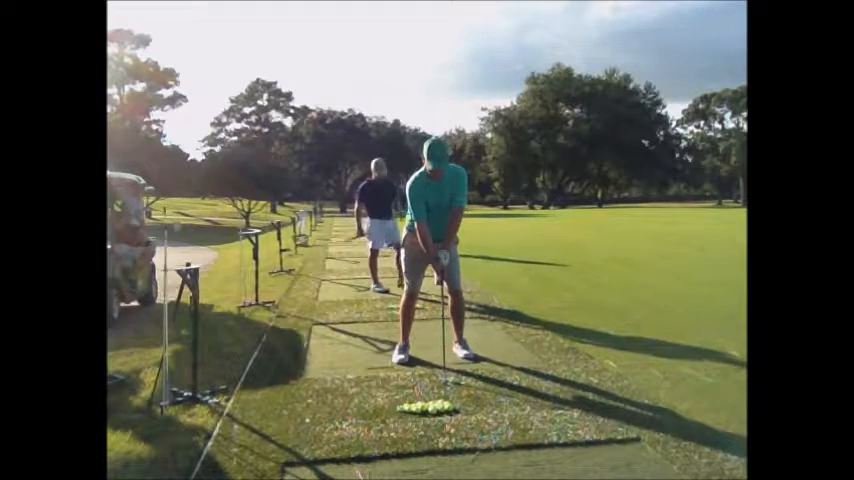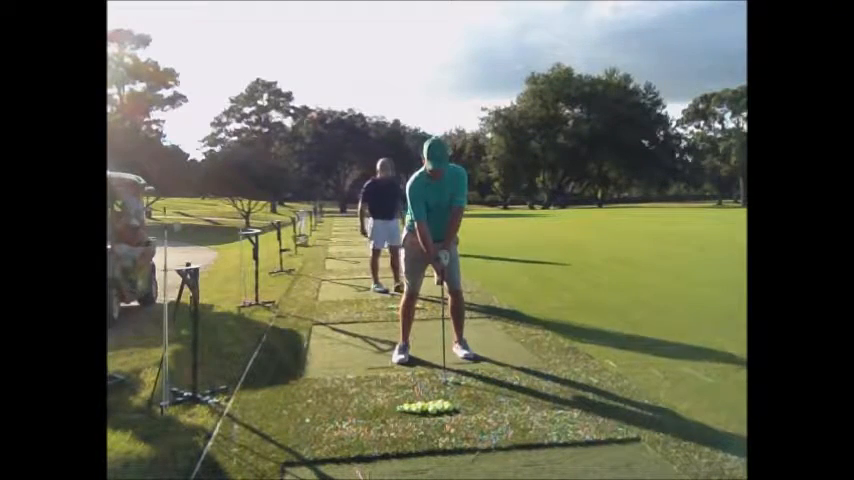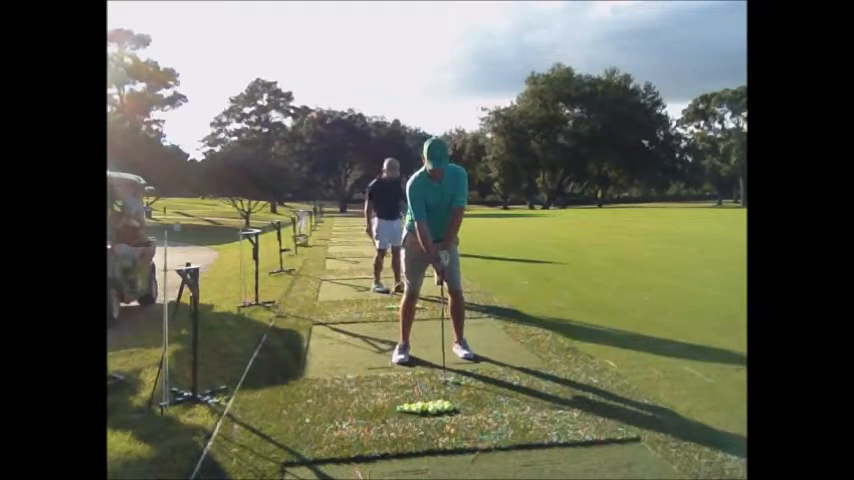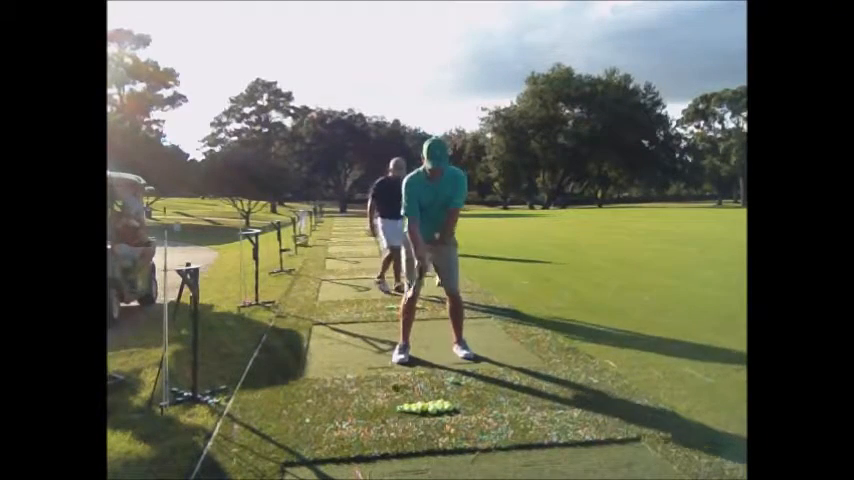
dt=0.2s
person 1, frame 1
left shoulder: (458, 175)
right shoulder: (415, 184)
left elbow: (457, 213)
right elbow: (421, 225)
left wrist: (445, 248)
right wrist: (433, 259)
left hip: (446, 241)
right hip: (416, 241)
left knee: (456, 291)
right knee: (411, 292)
left ankle: (459, 341)
right ankle: (403, 344)
person 1, frame 2
left shoulder: (458, 175)
right shoulder: (415, 184)
left elbow: (457, 213)
right elbow: (421, 225)
left wrist: (445, 248)
right wrist: (434, 259)
left hip: (446, 241)
right hip: (416, 241)
left knee: (456, 291)
right knee: (411, 293)
left ankle: (459, 341)
right ankle: (403, 344)
person 1, frame 3
left shoulder: (459, 175)
right shoulder: (414, 184)
left elbow: (457, 213)
right elbow: (420, 225)
left wrist: (445, 248)
right wrist: (434, 259)
left hip: (446, 241)
right hip: (416, 241)
left knee: (456, 291)
right knee: (411, 293)
left ankle: (459, 341)
right ankle: (403, 344)
person 1, frame 4
left shoulder: (457, 178)
right shoulder: (411, 182)
left elbow: (452, 217)
right elbow: (411, 221)
left wrist: (435, 247)
right wrist: (417, 256)
left hip: (444, 243)
right hip: (418, 242)
left knee: (453, 293)
right knee: (412, 293)
left ankle: (459, 342)
right ankle: (403, 344)
person 2, frame 1
left shoulder: (390, 184)
right shoulder: (365, 187)
right elbow: (358, 207)
right wrist: (359, 226)
left hip: (390, 221)
right hip: (374, 222)
left knee: (399, 247)
right knee: (374, 252)
left ankle: (401, 278)
right ankle: (375, 283)
person 2, frame 2
left shoulder: (394, 184)
right shoulder: (370, 186)
left elbow: (398, 204)
right elbow: (362, 207)
right wrist: (362, 226)
left hip: (393, 221)
right hip: (377, 222)
left knee: (395, 251)
right knee: (375, 253)
left ankle: (397, 282)
right ankle: (375, 283)
person 2, frame 3
left shoulder: (398, 184)
right shoulder: (375, 185)
left elbow: (402, 203)
right elbow: (368, 206)
right wrist: (369, 225)
left hip: (396, 221)
right hip: (381, 221)
left knee: (397, 252)
right knee: (381, 252)
left ankle: (398, 283)
right ankle: (377, 283)
person 2, frame 4
left shoulder: (402, 184)
right shoulder: (380, 184)
right elbow: (371, 204)
right wrist: (371, 223)
left hip: (399, 220)
right hip: (385, 220)
left knee: (398, 252)
right knee: (392, 250)
left ankle: (397, 283)
right ankle: (380, 278)
